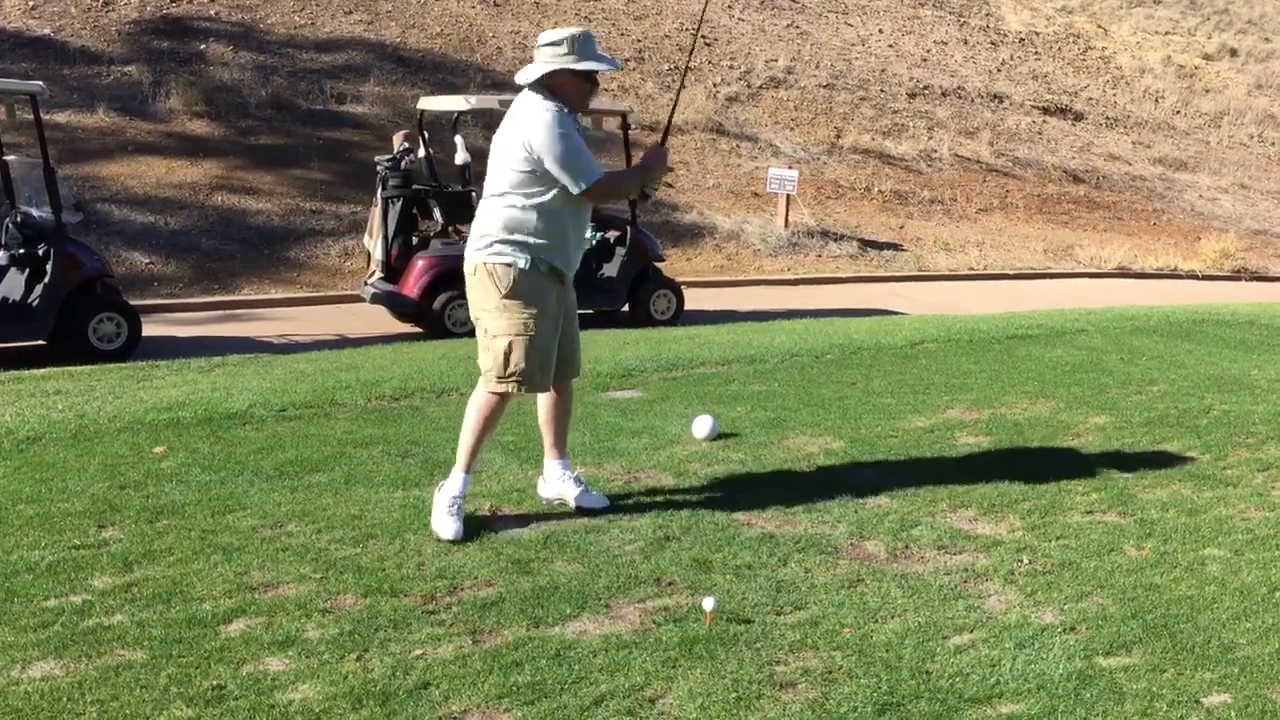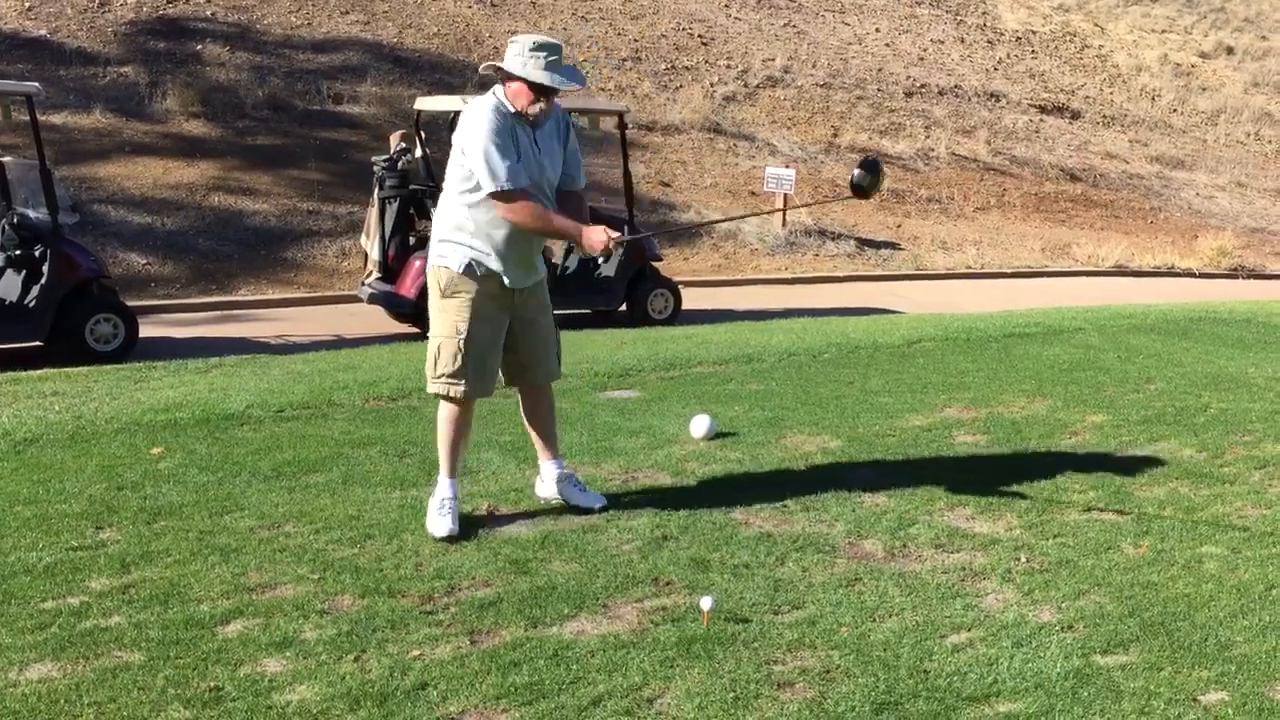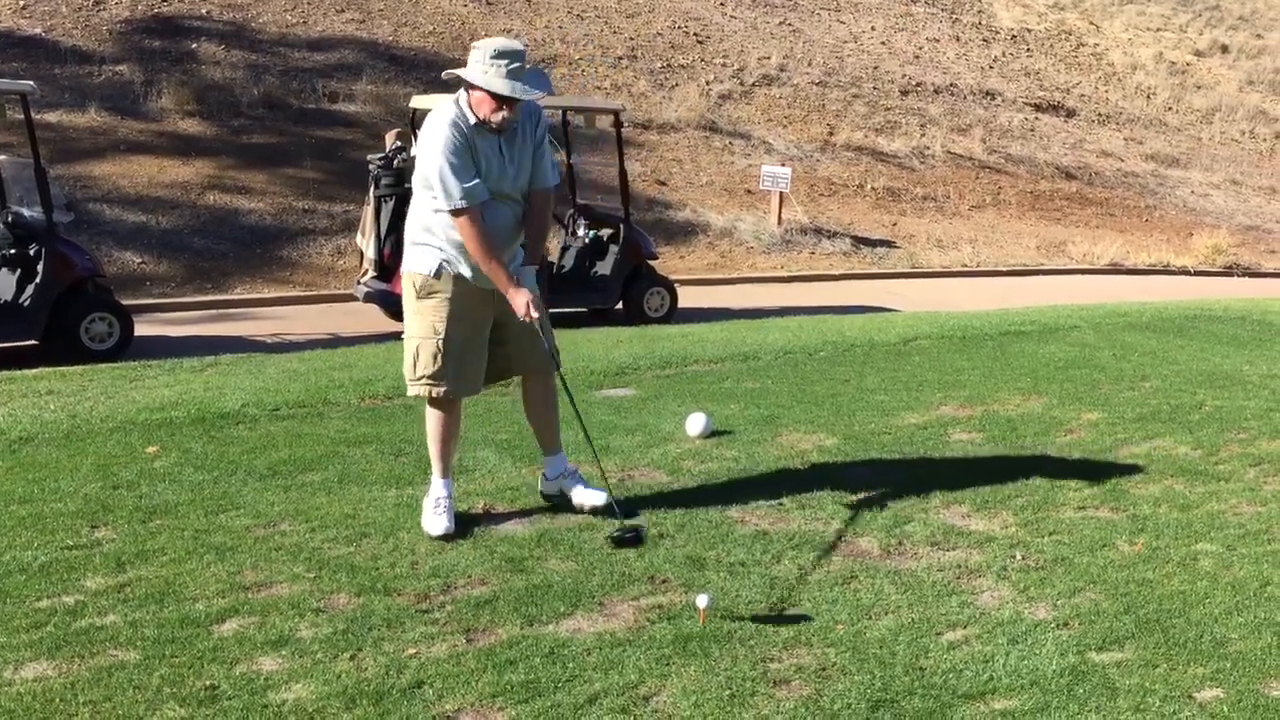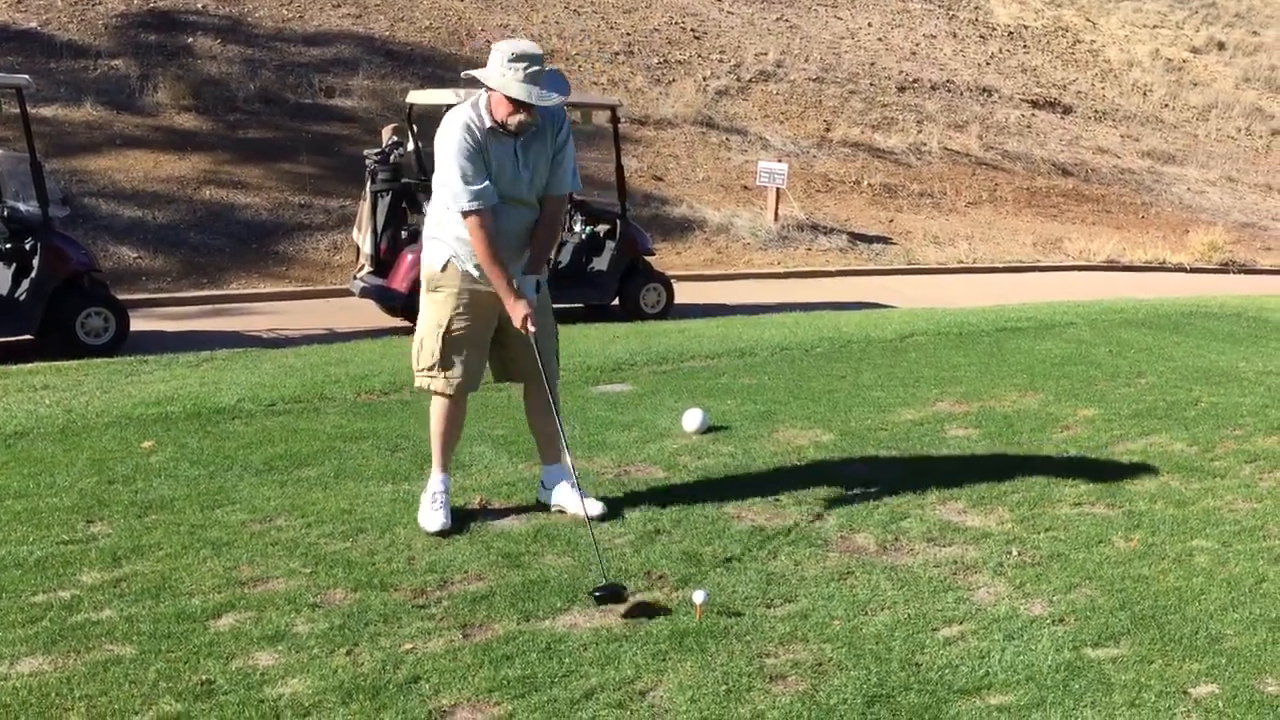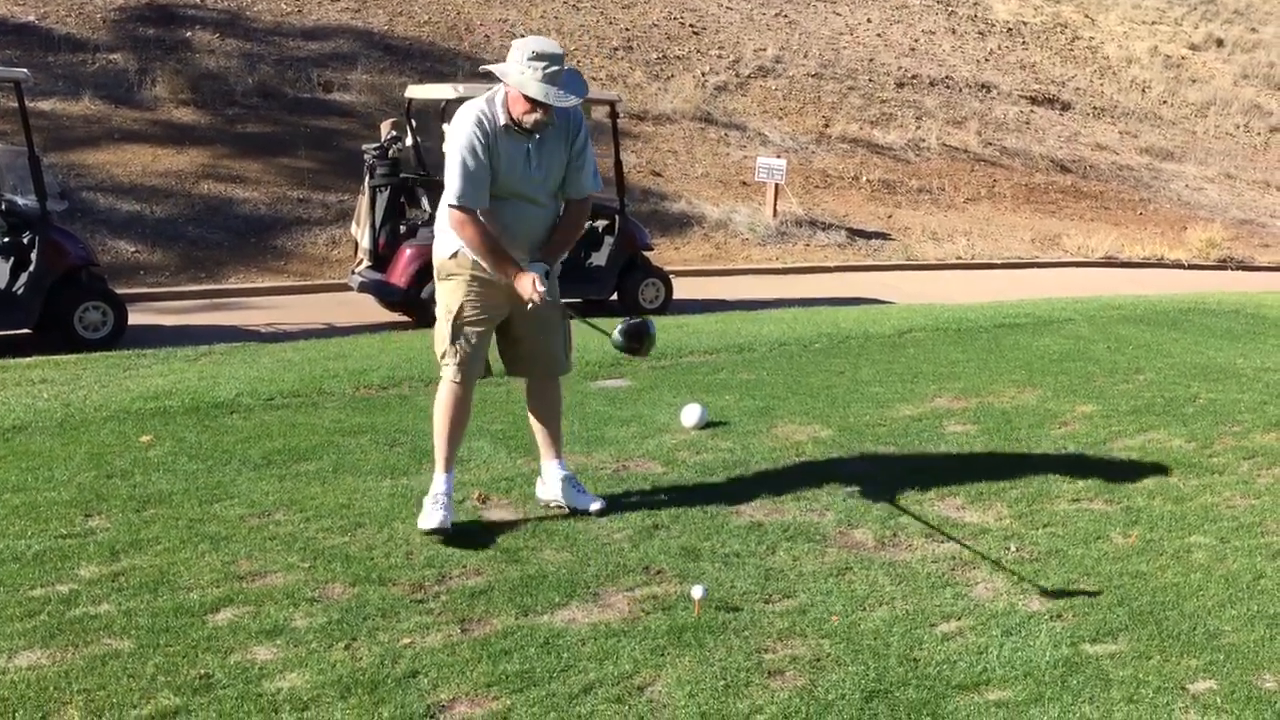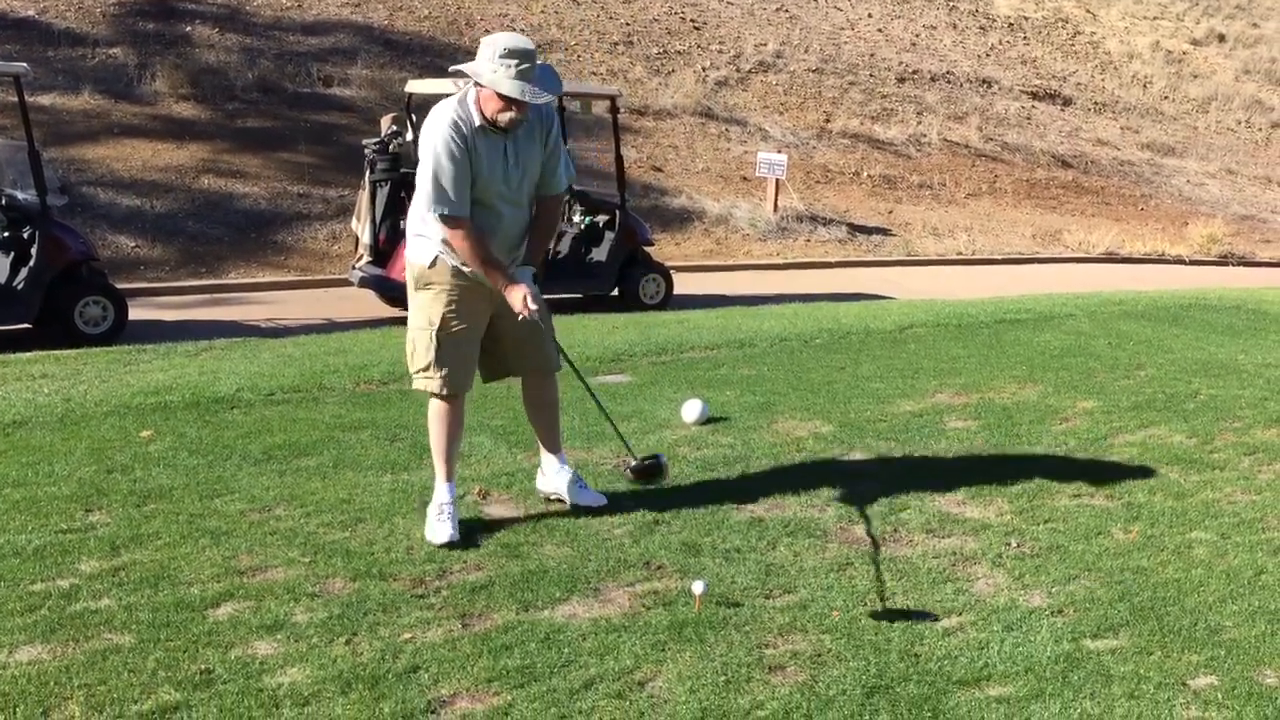
dt=0.3s
person 1, frame 1
left shoulder: (542, 108)
right shoulder: (545, 118)
left elbow: (582, 185)
right elbow: (596, 189)
left wrist: (637, 177)
right wrist: (647, 171)
left hip: (545, 265)
right hip: (510, 266)
left knee: (559, 373)
right knee: (502, 380)
left ankle: (556, 473)
right ankle: (455, 486)
person 1, frame 2
left shoulder: (556, 120)
right shoulder: (484, 119)
left elbow: (571, 190)
right elbow: (511, 204)
left wrist: (584, 232)
right wrist: (579, 234)
left hip: (527, 270)
right hip: (468, 268)
left knee: (539, 377)
right knee: (463, 384)
left ankle: (553, 475)
right ankle: (446, 491)
person 1, frame 3
left shoulder: (529, 117)
right shoulder: (445, 129)
left elbow: (540, 195)
right elbow: (466, 221)
left wrist: (529, 267)
right wrist: (512, 288)
left hip: (509, 267)
right hip: (445, 270)
left knee: (538, 365)
right knee: (445, 387)
left ankle: (555, 470)
right ankle: (440, 491)
person 1, frame 4
left shoulder: (553, 122)
right shoulder: (461, 129)
left elbow: (555, 206)
right elbow: (478, 223)
left wrist: (530, 279)
right wrist: (508, 298)
left hip: (525, 269)
right hip: (459, 266)
left knee: (540, 372)
right knee: (450, 381)
left ankle: (553, 479)
right ankle: (438, 486)
person 1, frame 5
left shoulder: (570, 121)
right shoulder: (473, 123)
left elbow: (578, 204)
right elbow: (462, 217)
left wrist: (541, 265)
right wrist: (514, 274)
left hip: (535, 264)
right hip: (470, 260)
left knee: (545, 369)
right knee: (459, 371)
left ankle: (554, 477)
right ankle: (442, 487)
person 1, frame 6
left shoulder: (542, 117)
right shoulder: (447, 126)
left elbow: (551, 200)
right elbow: (456, 227)
left wrist: (526, 270)
right wrist: (505, 286)
left hip: (510, 262)
right hip: (445, 264)
left knee: (539, 364)
right knee: (447, 383)
left ankle: (556, 472)
right ankle: (444, 496)
